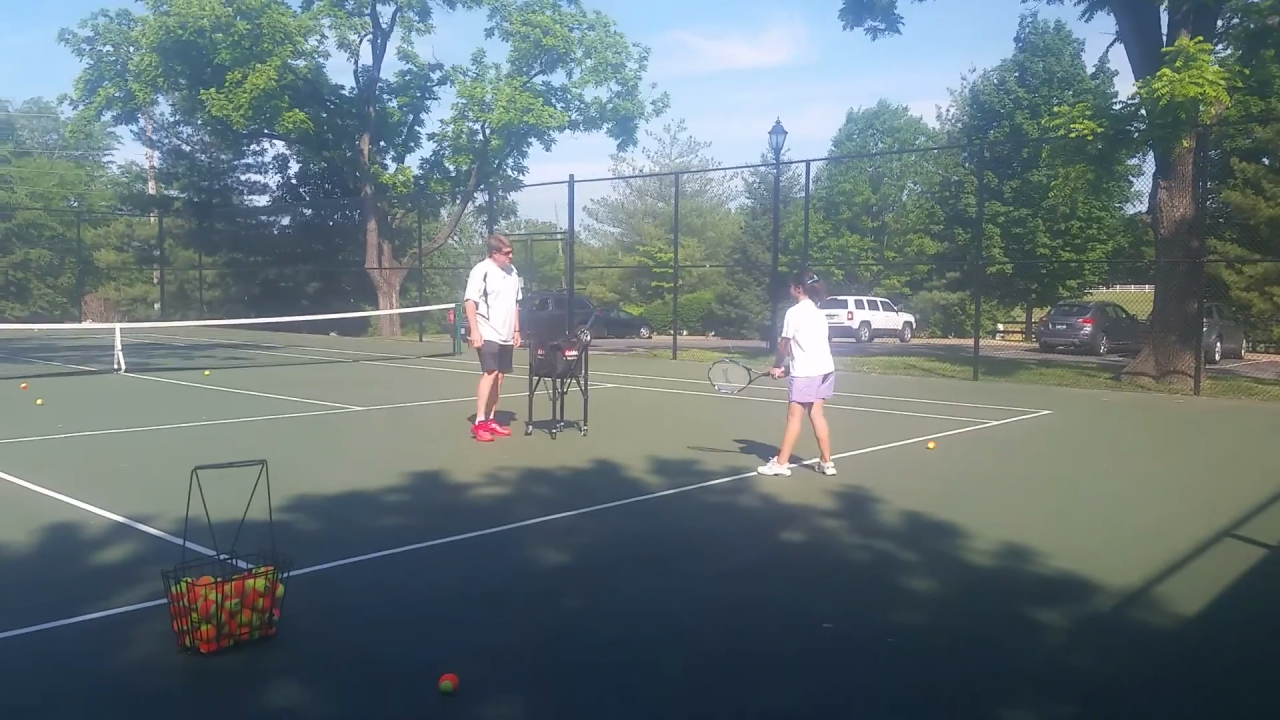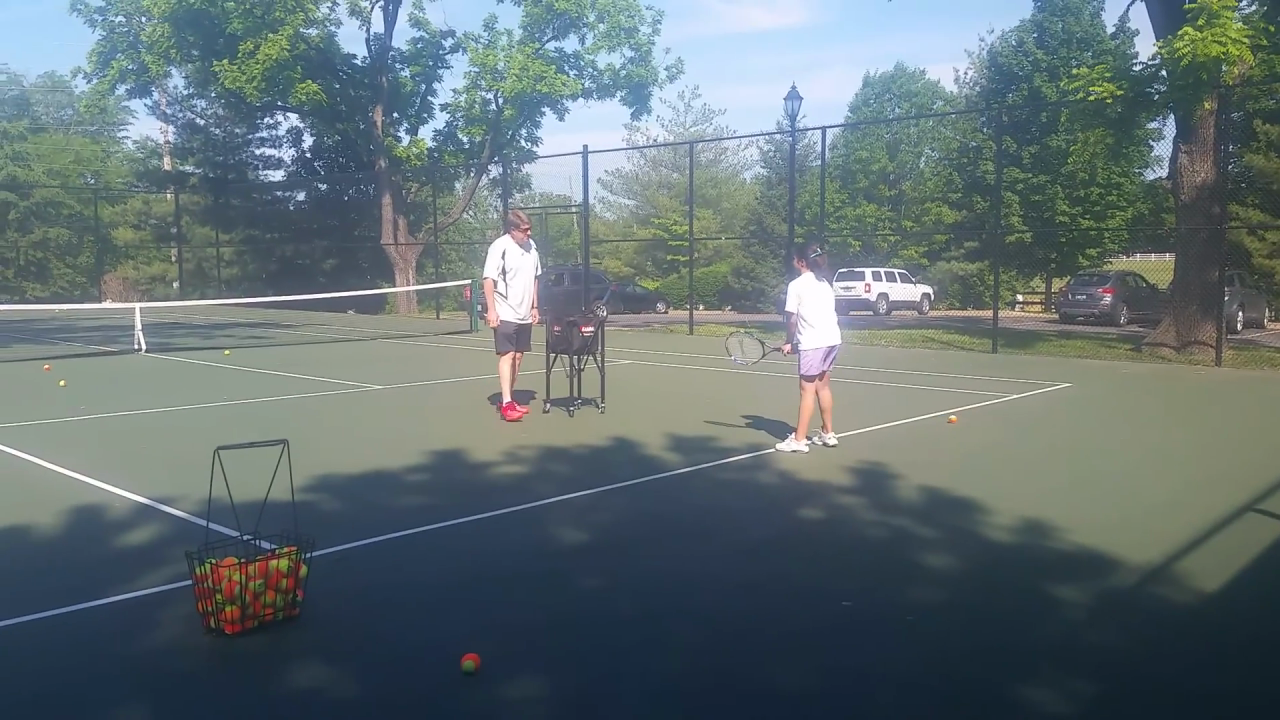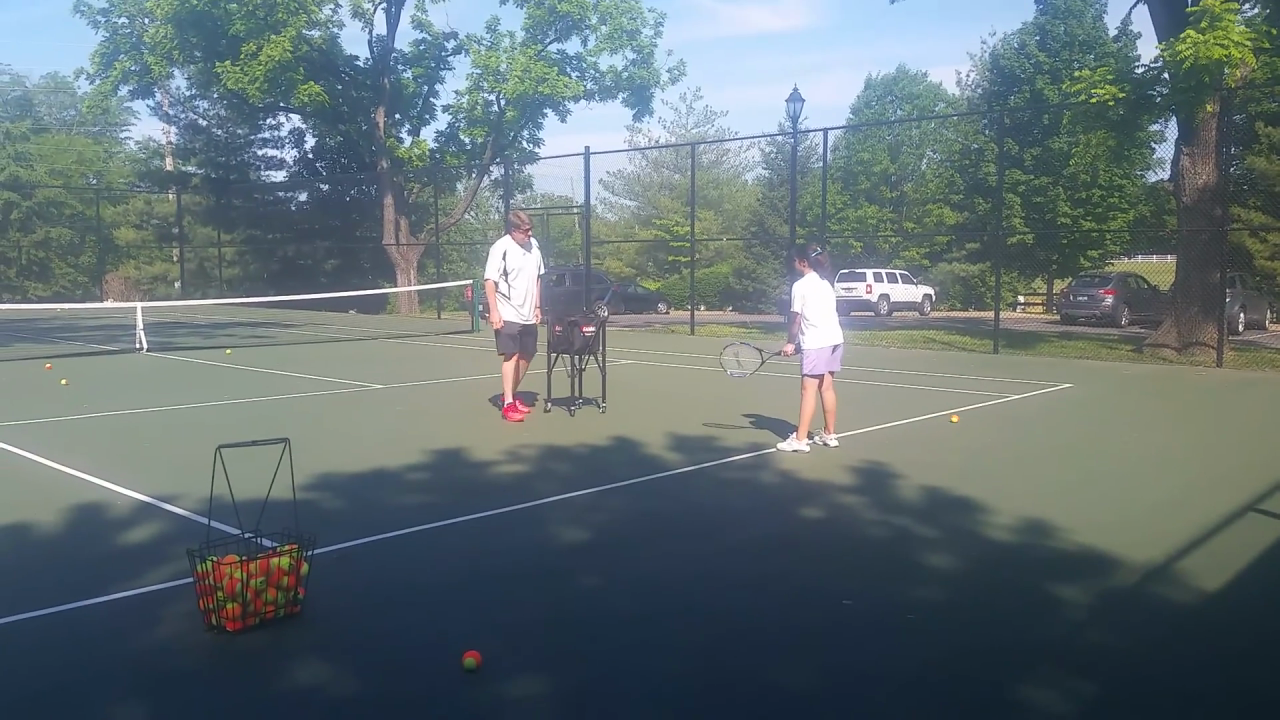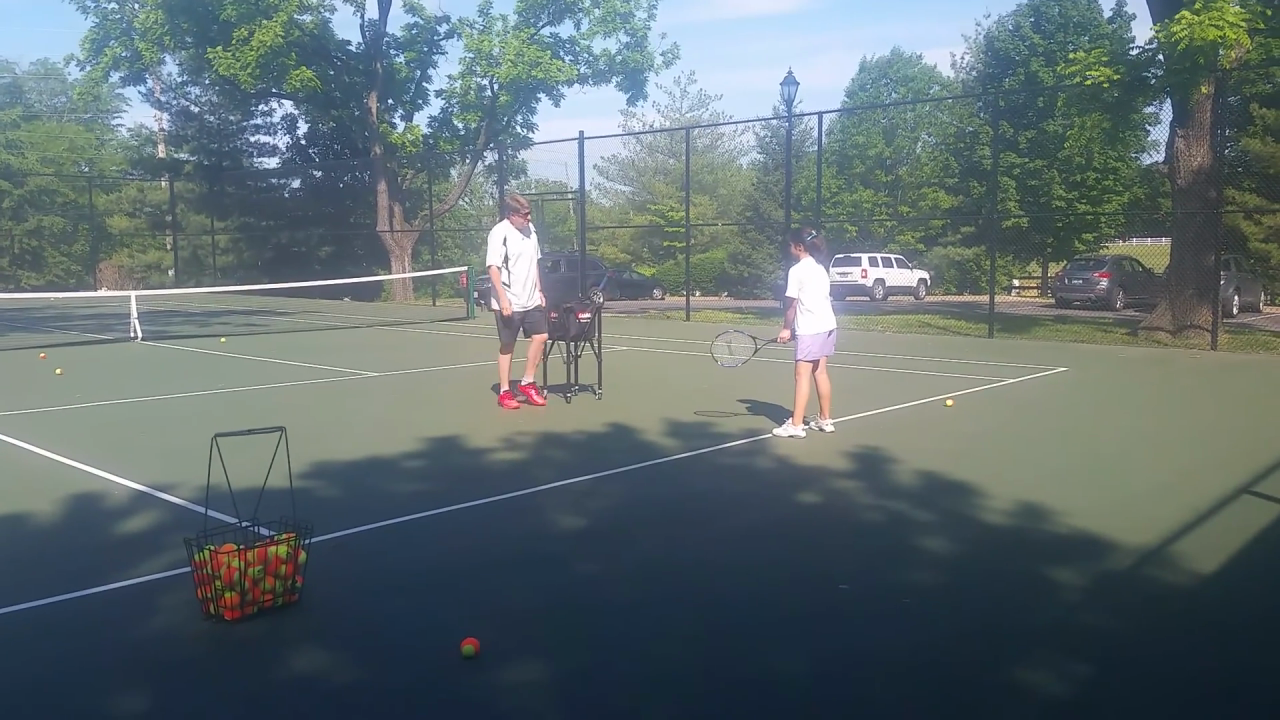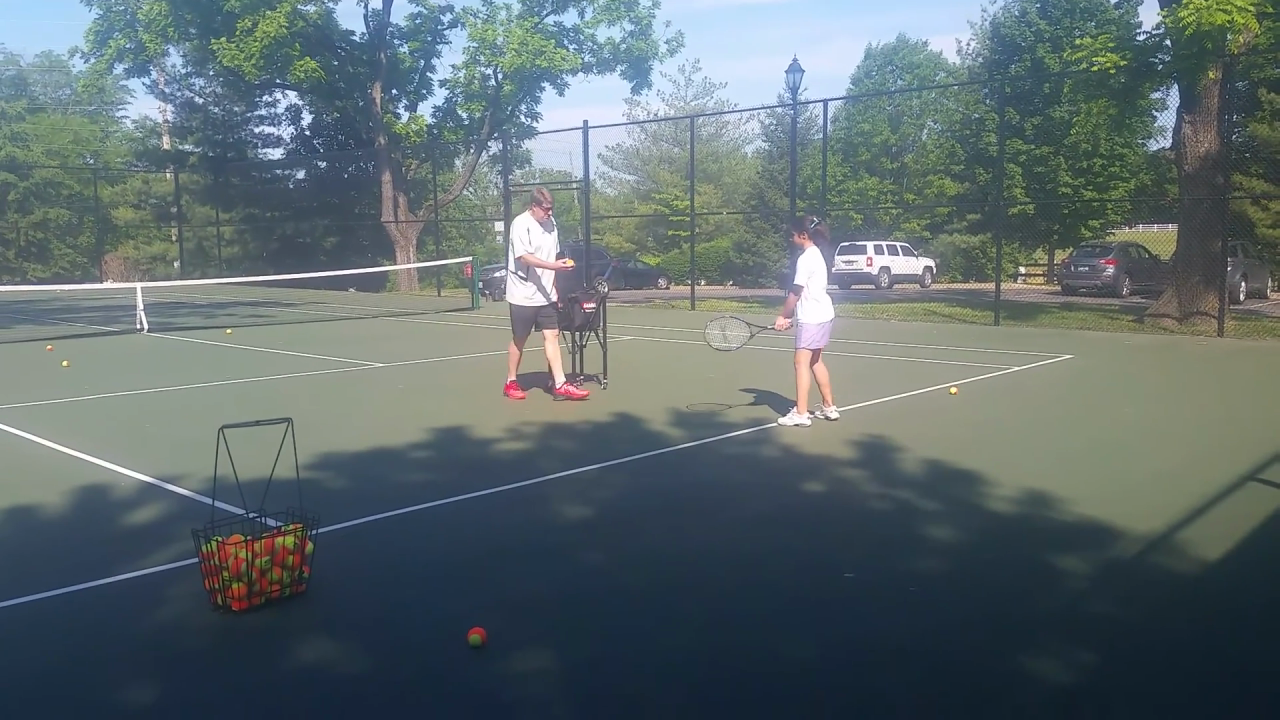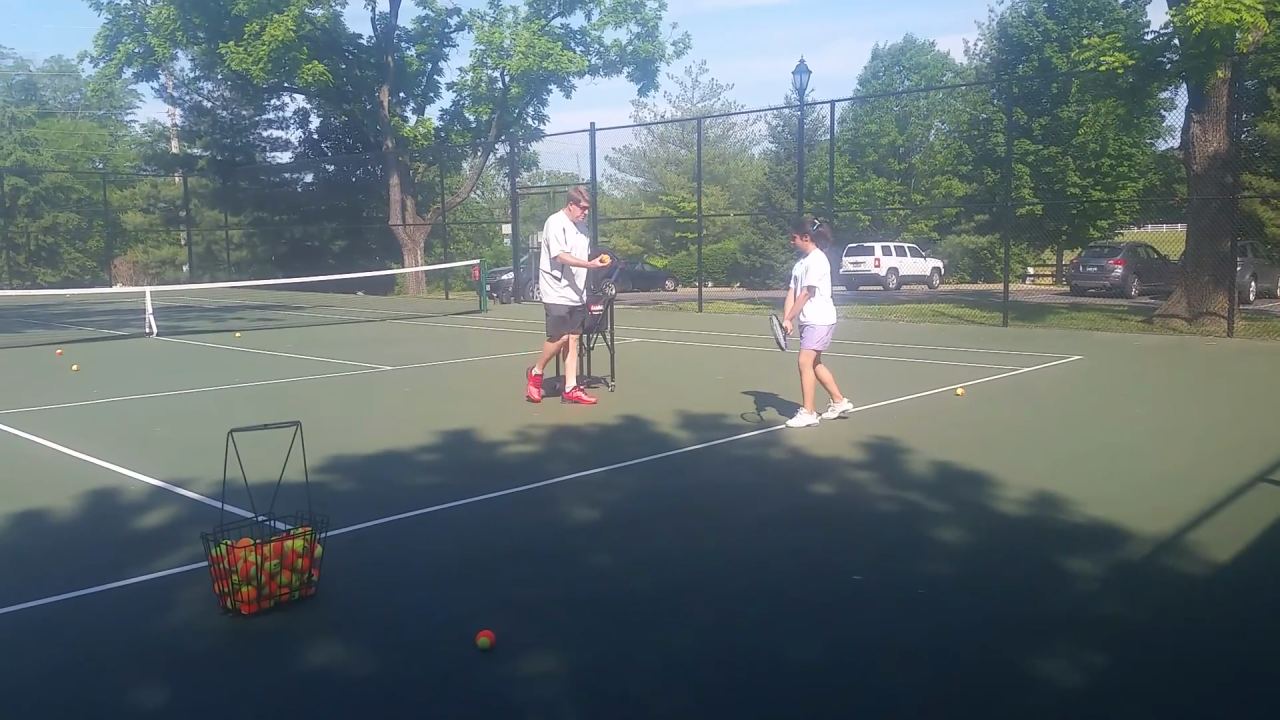
dt=0.3s
person 1, frame 1
left shoulder: (512, 271)
right shoulder: (482, 270)
right elbow: (470, 301)
left wrist: (516, 329)
right wrist: (474, 331)
left hip: (505, 335)
right hip: (487, 334)
left knee: (499, 377)
right knee: (490, 373)
left ankle: (490, 420)
right ankle: (479, 422)
person 1, frame 2
left shoulder: (531, 246)
right shoulder: (500, 247)
right elbow: (488, 279)
left wrist: (534, 306)
right wrist: (491, 310)
left hip: (524, 314)
right hip: (505, 314)
left knee: (517, 356)
right knee: (507, 355)
left ankle: (508, 399)
right ankle: (506, 404)
person 1, frame 3
left shoulder: (533, 245)
right shoulder: (501, 248)
right elbow: (489, 281)
left wrist: (537, 306)
right wrist: (494, 311)
left hip: (528, 314)
right hip: (508, 314)
left knee: (526, 357)
right knee: (511, 357)
left ankle: (512, 396)
right ankle: (508, 404)
person 1, frame 4
left shoulder: (530, 229)
right shoulder: (499, 233)
right elbow: (493, 268)
left wrist: (539, 290)
right wrist: (502, 299)
left hip: (530, 299)
right hip: (507, 302)
left knee: (541, 337)
right knee: (507, 346)
left ankle: (527, 383)
right ankle: (504, 392)
person 1, frame 5
left shoulder: (551, 223)
right shoulder: (521, 224)
right elbow: (525, 257)
left wrist: (553, 286)
right wrist: (556, 267)
left hip: (546, 295)
right hip: (523, 295)
left knee: (551, 336)
right knee: (519, 339)
left ankle: (560, 385)
right ankle: (511, 382)
person 1, frame 6
left shoulder: (580, 225)
right shoulder: (555, 223)
right elbow: (561, 257)
left wrist: (583, 288)
right wrist: (590, 264)
left hip: (575, 293)
right hip: (556, 293)
left knee: (573, 338)
right knee: (560, 337)
left ankle: (571, 388)
right ankle: (535, 372)
person 2, frame 1
left shoulder: (794, 311)
right shoulder: (818, 312)
left elbow: (785, 344)
left wrist: (777, 366)
right wrist: (788, 366)
left hip: (805, 371)
right hip: (824, 368)
left knee: (794, 417)
right knee: (817, 415)
left ankle: (781, 463)
right ankle: (826, 462)
person 2, frame 2
left shoulder: (796, 285)
right shoulder: (824, 283)
left elbow: (793, 319)
right elbow: (828, 313)
left wrist: (789, 342)
right wrist: (795, 341)
left hip: (813, 343)
right hip: (832, 339)
left knee: (807, 391)
right knee: (822, 386)
left ankle: (799, 440)
right ankle: (828, 433)
person 2, frame 3
left shoulder: (800, 285)
right shoulder: (825, 283)
left elbow: (796, 319)
right elbow: (824, 314)
left wrist: (791, 342)
right wrist: (800, 341)
left hip: (816, 343)
right hip: (834, 339)
left knee: (808, 390)
right knee: (826, 388)
left ankle: (800, 439)
right ankle: (829, 434)
person 2, frame 4
left shoulder: (797, 270)
right shoulder: (819, 268)
left elbow: (792, 304)
right elbow: (816, 300)
left wrist: (786, 329)
right wrist: (793, 328)
left hip: (810, 329)
right hip: (826, 325)
left knee: (802, 375)
right knee: (820, 372)
left ankle: (796, 425)
right ankle: (825, 419)
person 2, frame 5
left shoulder: (806, 258)
right shoulder: (815, 255)
left elbow: (796, 293)
left wrist: (783, 316)
right wrist: (789, 316)
left hip: (812, 318)
right hip: (822, 315)
left knee: (801, 362)
right knee: (815, 361)
left ankle: (801, 413)
right ankle: (829, 407)
person 2, frame 6
left shoulder: (817, 260)
right shoulder: (801, 262)
left elbow: (806, 294)
right elbow: (792, 293)
left wrist: (789, 319)
right wrist: (786, 318)
left hip: (819, 320)
right hip: (808, 320)
left knee: (804, 362)
right knee: (814, 363)
left ankle: (808, 412)
right ankle: (839, 401)
